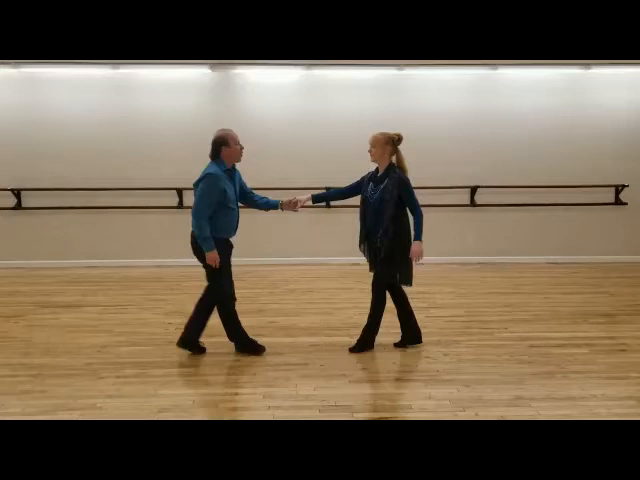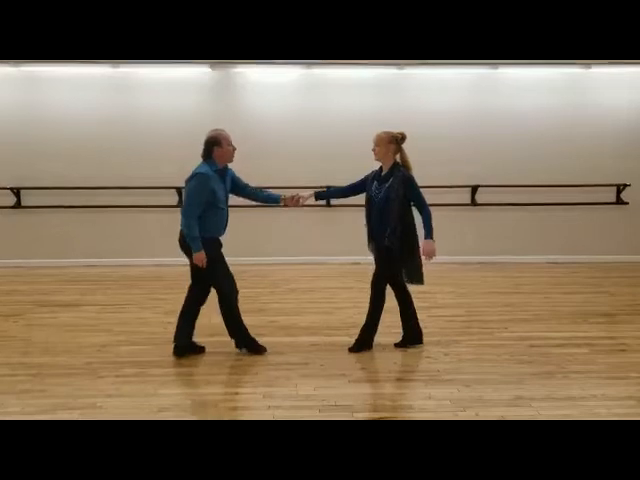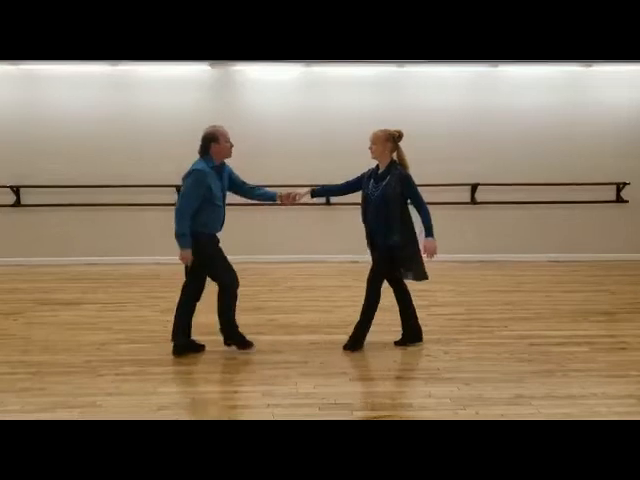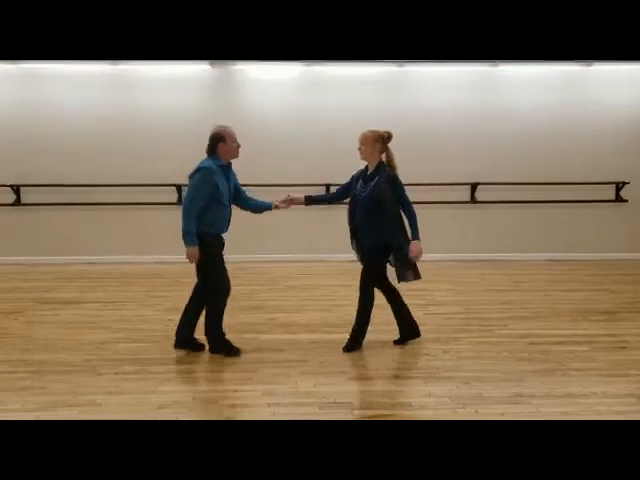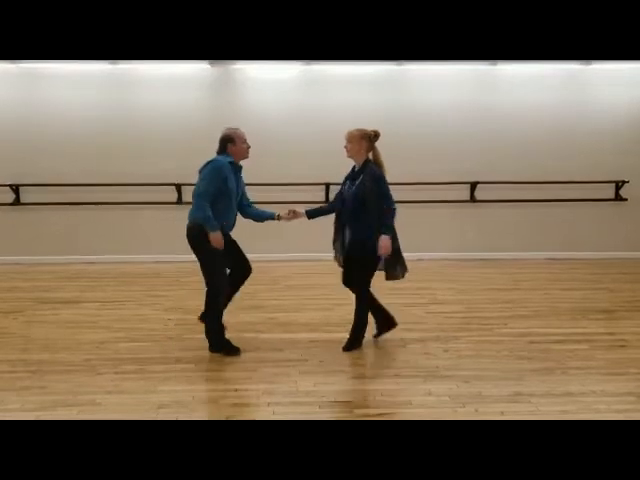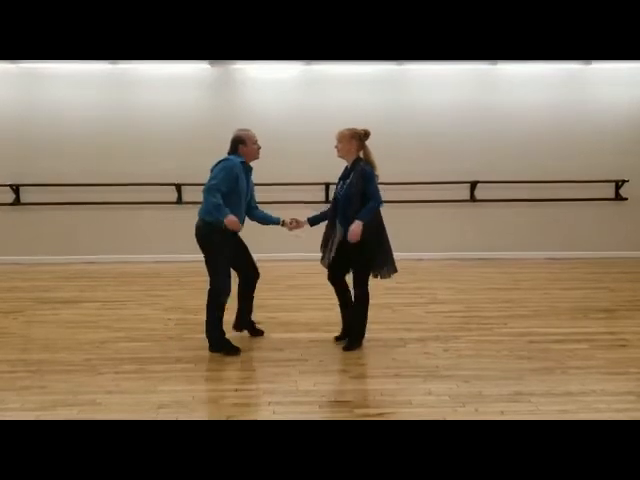
dt=0.2s
person 1, frame 1
left shoulder: (232, 174)
right shoulder: (212, 177)
left elbow: (249, 198)
right elbow: (200, 215)
left wrist: (280, 205)
right wrist: (209, 248)
left hip: (219, 242)
right hip: (210, 244)
left knee: (217, 290)
right knee: (225, 293)
left ankle: (189, 337)
right ankle: (241, 341)
person 1, frame 2
left shoulder: (225, 173)
right shoulder: (202, 176)
left elbow: (249, 192)
right elbow: (189, 214)
left wrist: (281, 200)
right wrist: (196, 248)
left hip: (207, 240)
right hip: (199, 242)
left knee: (199, 290)
right knee: (227, 288)
left ankle: (182, 343)
right ankle: (242, 339)
person 1, frame 3
left shoulder: (223, 170)
right shoulder: (199, 173)
left elbow: (246, 189)
right elbow: (183, 211)
left wrist: (277, 197)
right wrist: (185, 245)
left hip: (204, 237)
right hip: (197, 238)
left knee: (193, 288)
right knee: (229, 281)
left ankle: (181, 341)
right ankle: (230, 333)
person 1, frame 4
left shoulder: (228, 172)
right shoulder: (206, 171)
left elbow: (242, 200)
right elbow: (190, 209)
left wrist: (272, 206)
right wrist: (191, 243)
left hip: (212, 238)
right hip: (201, 240)
left knee: (207, 285)
right knee: (219, 286)
left ankle: (185, 337)
right ankle: (216, 340)
person 1, frame 5
left shoulder: (236, 173)
right shoulder: (217, 166)
left elbow: (246, 209)
right elbow: (200, 198)
left wrist: (276, 216)
right wrist: (212, 228)
left hip: (221, 233)
right hip: (203, 233)
left knee: (243, 269)
right knee: (218, 284)
left ankle: (211, 313)
right ankle: (216, 340)
person 1, frame 6
left shoulder: (247, 174)
right shoulder: (229, 166)
left elbow: (252, 210)
right elbow: (210, 192)
left wrist: (279, 221)
right wrist: (225, 215)
left hip: (228, 233)
right hip: (211, 231)
left knee: (251, 274)
right knee: (221, 284)
left ankle: (243, 320)
right ankle: (216, 339)
person 2, frame 1
left shoulder: (399, 179)
right shoulder: (370, 178)
left elbow: (416, 210)
right elbow: (343, 193)
left wrist: (417, 240)
right wrist: (310, 198)
left hip: (394, 244)
right hip: (378, 244)
left knee: (379, 287)
right knee: (391, 286)
left ankle: (367, 339)
right ankle: (411, 334)
person 2, frame 2
left shoulder: (403, 178)
right shoulder: (374, 177)
left elbow: (423, 208)
right elbow: (346, 191)
left wrist: (428, 238)
right wrist: (314, 195)
left hip: (398, 243)
right hip: (382, 242)
left knee: (377, 285)
right knee: (397, 285)
left ankle: (366, 339)
right ankle: (413, 335)
person 2, frame 3
left shoulder: (400, 176)
right shoulder: (370, 175)
left elbow: (421, 206)
right elbow: (342, 188)
left wrist: (429, 236)
right wrist: (309, 192)
left hip: (394, 242)
right hip: (379, 241)
left knee: (373, 283)
right knee: (396, 283)
left ankle: (358, 337)
right ankle: (412, 333)
person 2, frame 4
left shoulder: (388, 176)
right shoulder: (360, 176)
left elbow: (408, 208)
right elbow: (336, 196)
left wrist: (415, 239)
right wrist: (304, 200)
left hip: (383, 242)
right hip: (366, 242)
left knee: (367, 285)
right knee: (381, 284)
left ankle: (357, 338)
right ankle: (409, 329)
person 2, frame 5
left shoulder: (374, 173)
right shoulder: (352, 174)
left elbow: (389, 206)
right elbow: (336, 205)
left wrist: (385, 233)
right wrist: (306, 214)
left hip: (370, 240)
right hip: (354, 240)
left knee: (360, 285)
right knee: (349, 280)
left ankle: (356, 336)
right ankle: (384, 319)
person 2, frame 6
left shoulder: (364, 171)
right shoulder: (346, 173)
left elbow: (376, 200)
right elbow: (335, 209)
left wrist: (360, 221)
right wrist: (307, 222)
left hip: (364, 239)
right hip: (345, 238)
left knee: (360, 284)
right knee: (334, 276)
left ankle: (357, 335)
right ankle: (349, 327)
